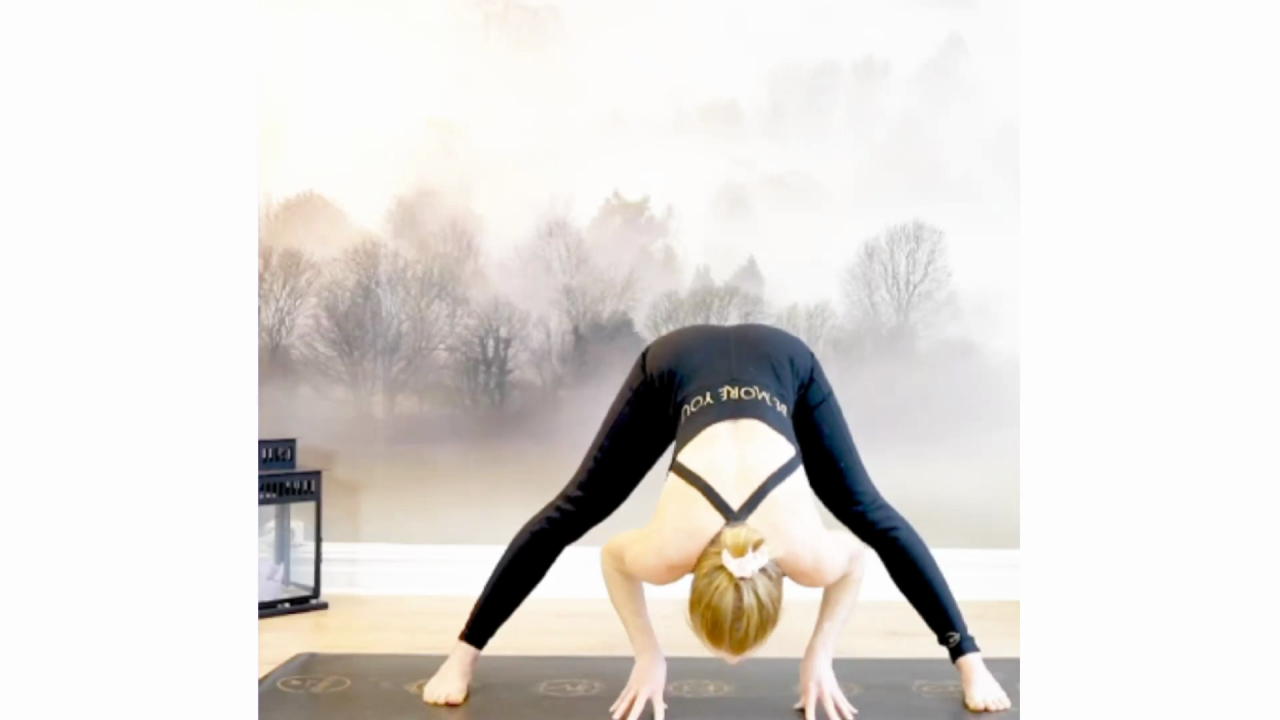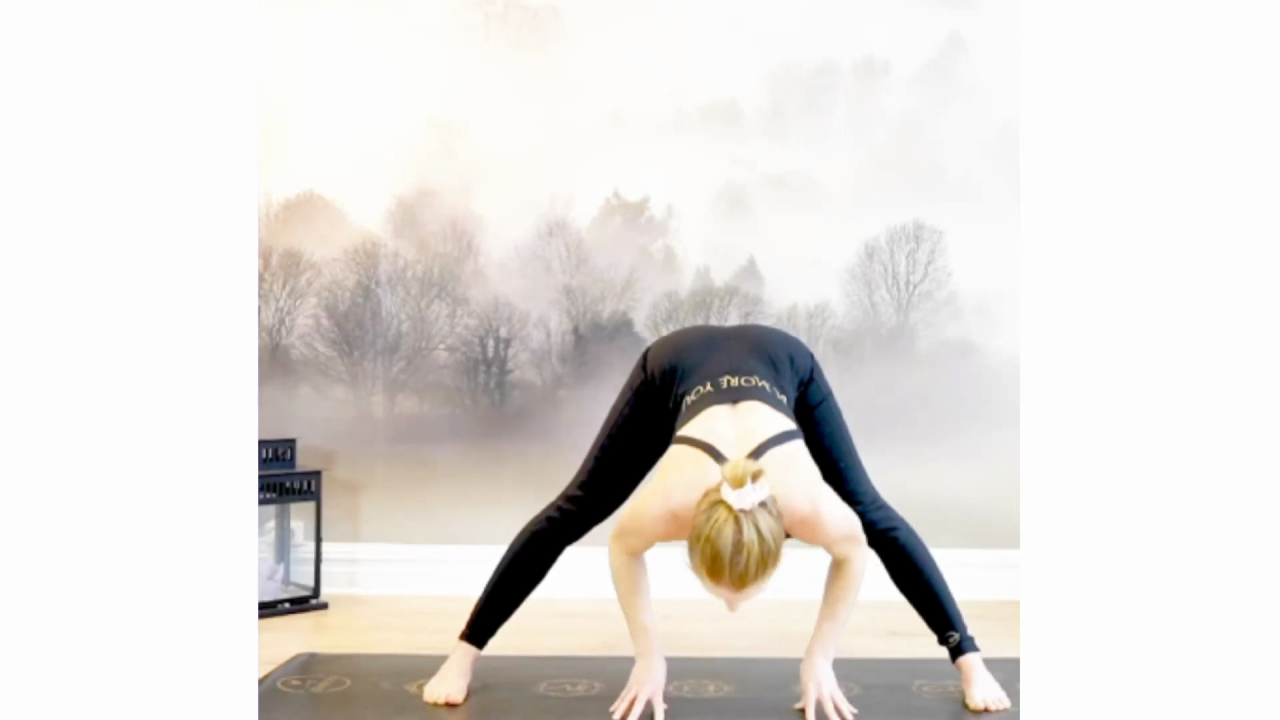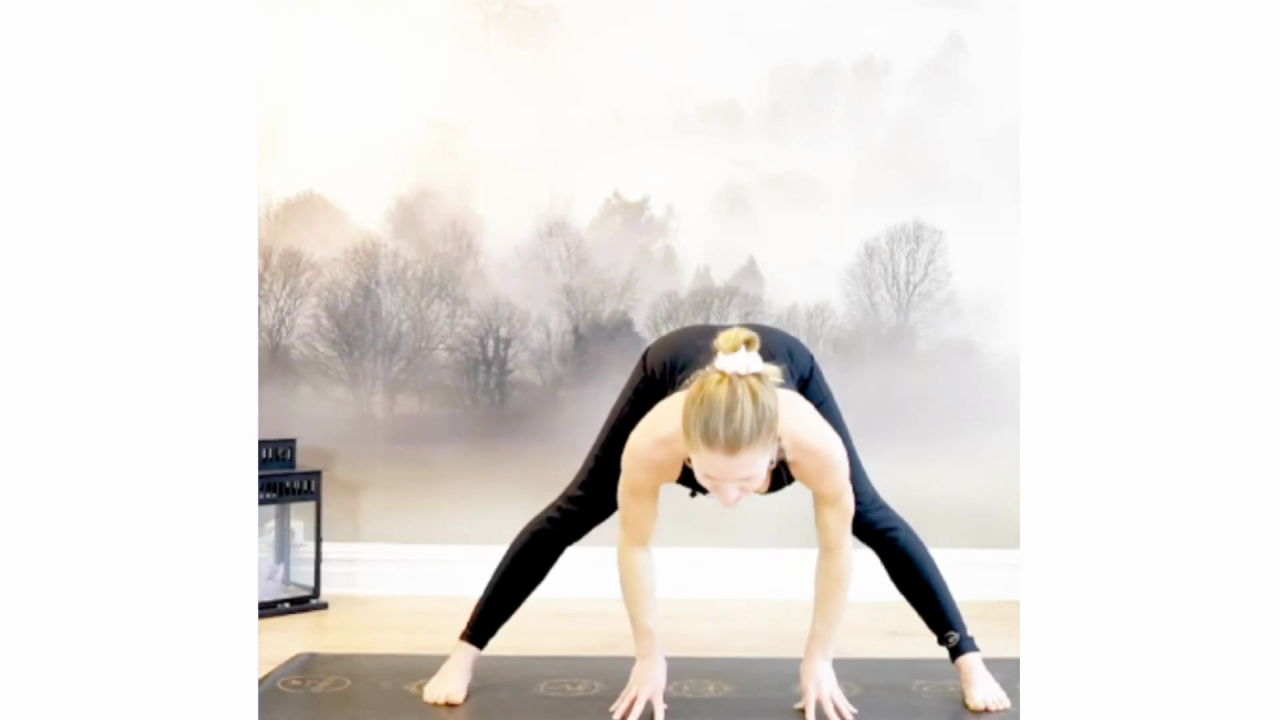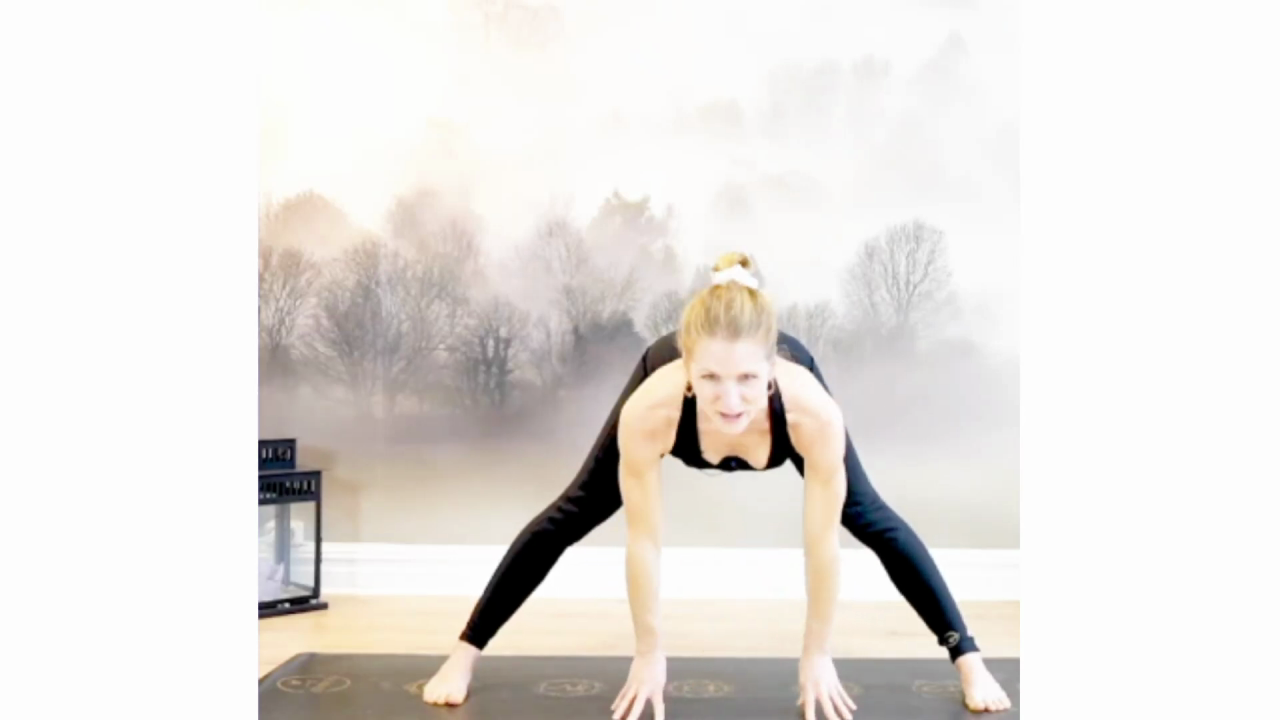
dt=0.3s
person 1, frame 1
left shoulder: (808, 553)
right shoulder: (665, 552)
left elbow: (856, 556)
right elbow: (611, 555)
left wrist: (820, 656)
right wrist: (647, 657)
left hip: (781, 360)
right hip: (677, 362)
left knee: (872, 516)
right knee: (571, 511)
left ankle: (968, 659)
right ankle: (465, 651)
person 1, frame 2
left shoulder: (813, 504)
right shoulder: (663, 501)
left elbow: (852, 555)
right elbow: (622, 550)
left wrist: (819, 657)
right wrist: (648, 657)
left hip: (784, 362)
right hip: (676, 363)
left knee: (875, 519)
right knee: (572, 512)
left ankle: (968, 659)
right ankle: (465, 650)
person 1, frame 3
left shoulder: (815, 442)
right shoulder: (654, 441)
left elbow: (836, 549)
right elbow: (634, 545)
left wrist: (819, 659)
right wrist: (648, 657)
left hip: (786, 359)
right hip: (674, 360)
left knee: (872, 520)
right knee: (572, 513)
left ankle: (969, 661)
right ankle: (465, 653)
person 1, frame 4
left shoulder: (812, 409)
right shoulder: (648, 410)
left elbow: (823, 542)
right elbow: (643, 541)
left wrist: (816, 655)
right wrist: (648, 655)
left hip: (785, 405)
right hip: (670, 379)
left knee: (870, 519)
right knee: (571, 514)
left ankle: (967, 657)
right ankle: (465, 651)
